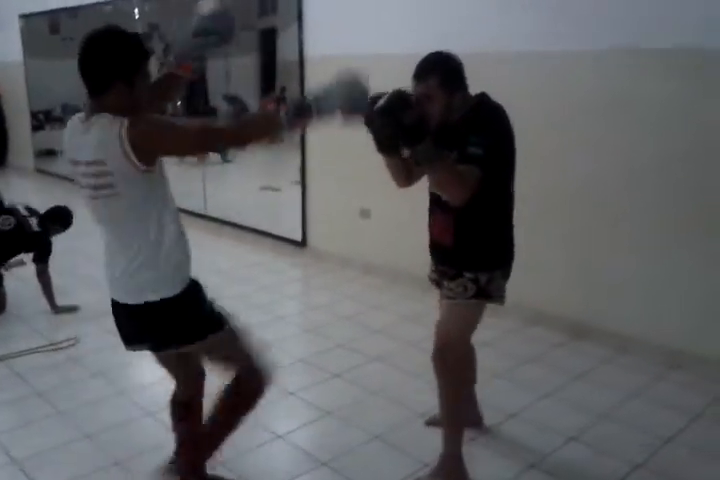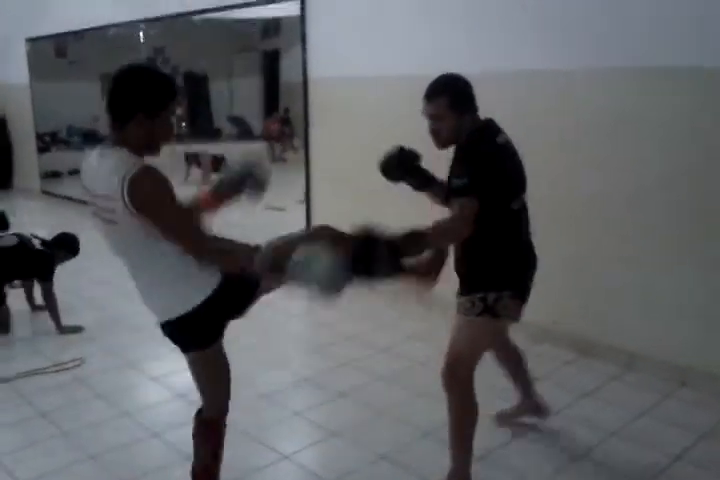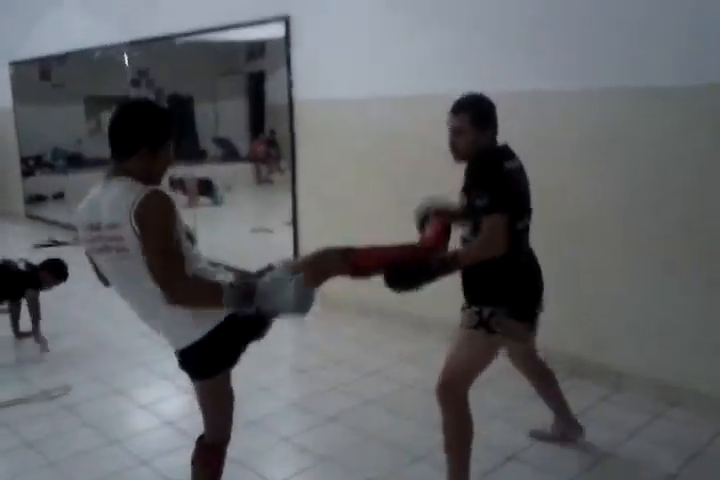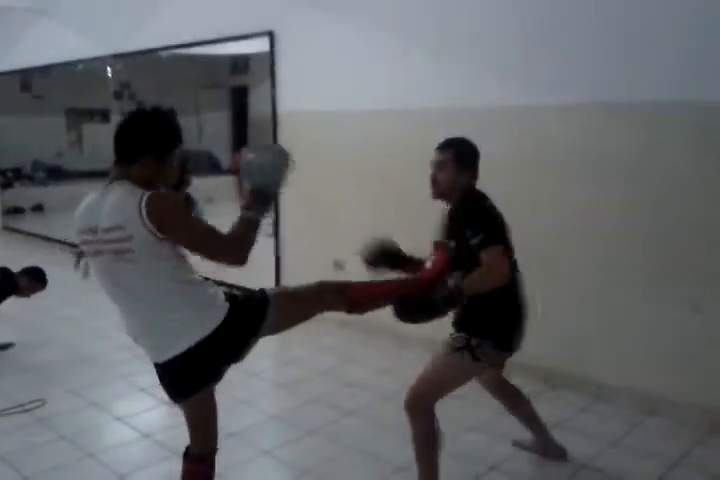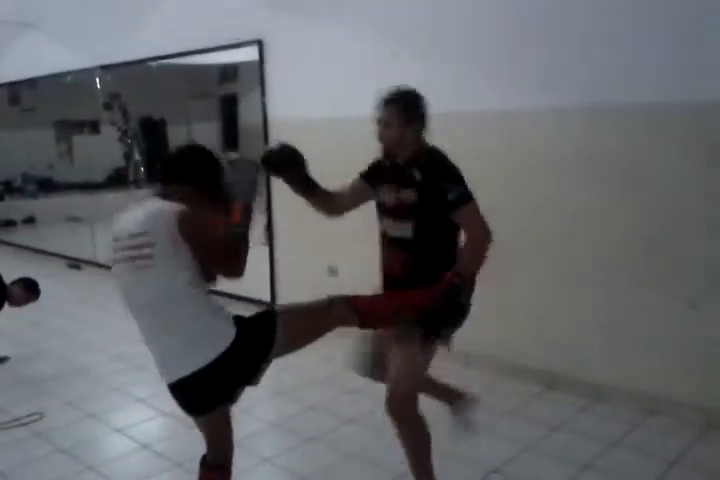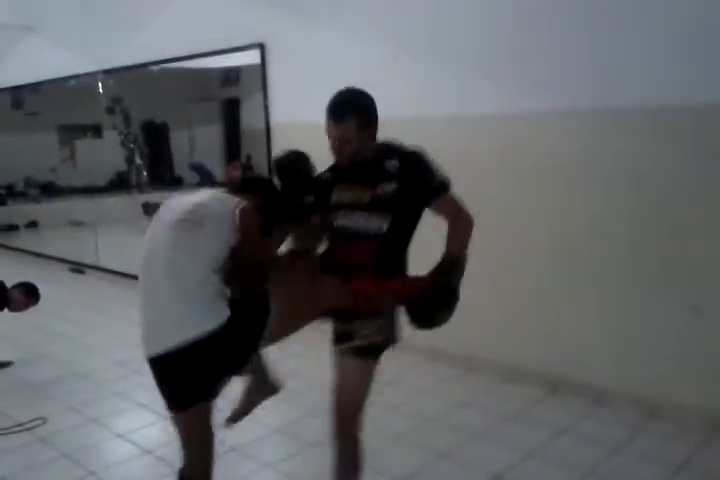
dt=0.2s
person 1, frame 1
left shoulder: (487, 122)
right shoulder: (447, 124)
left elbow: (459, 191)
right elbow: (410, 174)
left wrist: (407, 140)
right wrist: (392, 143)
left hip: (479, 259)
right hip: (451, 253)
left knee: (446, 353)
right knee: (458, 339)
right ankle: (467, 411)
person 1, frame 2
left shoulder: (476, 152)
right shoulder: (486, 140)
left elbow: (461, 225)
right elbow: (458, 200)
left wrist: (402, 244)
right wrist: (420, 178)
left hip: (497, 277)
right hip: (506, 265)
left knee: (455, 372)
right knee: (494, 337)
right ankle: (530, 400)
person 1, frame 3
left shoulder: (486, 171)
right shoulder: (502, 162)
left elbow: (494, 243)
left wrist: (435, 263)
right wrist: (453, 212)
left hip: (501, 299)
right hip: (518, 288)
left knee: (450, 387)
right knee: (525, 357)
right ankle: (567, 424)
person 1, frame 4
left shoulder: (472, 214)
right shoulder: (459, 212)
left elbow: (499, 271)
right elbow: (450, 268)
left wrist: (447, 294)
right wrist: (402, 262)
left hip: (486, 327)
right hip: (497, 320)
left knee: (417, 402)
right knee: (494, 383)
right ankle: (548, 443)
person 1, frame 5
left shoulder: (436, 171)
right shoulder: (384, 168)
left elbow: (479, 233)
right elbow: (333, 206)
left wrist: (457, 287)
right wrist: (297, 178)
right hip: (398, 293)
left knee: (399, 402)
right knee: (376, 368)
right ankle: (455, 398)
person 1, frame 6
left shoulder: (405, 166)
right shoulder: (331, 177)
left elbow: (460, 218)
right elbow: (307, 242)
left wrist: (449, 271)
left hip: (370, 299)
left knee: (345, 417)
person 2, frame 1
left shoulder: (79, 128)
right shoulder: (135, 133)
left elbow: (148, 101)
right elbow: (230, 135)
right wrist: (303, 111)
left hip: (129, 299)
right hip: (167, 297)
left knee: (190, 378)
right knee: (251, 378)
person 2, frame 2
left shoulder: (94, 167)
right shoulder: (140, 178)
right elbow: (201, 247)
left wrist: (220, 189)
right wrist: (285, 263)
left hip: (175, 314)
right hip: (206, 293)
left knee: (214, 404)
right knee: (323, 237)
right ankle: (409, 271)
person 2, frame 3
left shoulder: (86, 211)
right shoulder: (148, 203)
left elbow: (108, 276)
right elbow: (178, 289)
right wrist: (258, 294)
left hip: (189, 343)
right hip: (225, 314)
left knee: (214, 433)
right knee: (331, 259)
right ankle: (425, 249)
person 2, frame 4
left shoulder: (86, 212)
right shoulder: (154, 204)
right elbow: (234, 253)
right wrist: (258, 197)
left hip: (170, 357)
right hip: (214, 325)
left knee: (201, 445)
right knee: (325, 293)
right ankle: (421, 283)
person 2, frame 5
left shoulder: (122, 225)
right shoulder: (179, 218)
right elbow: (233, 268)
left wrist: (228, 214)
right wrist: (241, 209)
left hip: (183, 377)
right hip: (224, 350)
right knee: (337, 308)
right ankle: (435, 296)
person 2, frame 6
left shoulder: (174, 205)
right shoulder: (241, 210)
right elbow: (250, 284)
left hip: (167, 357)
right hip: (213, 337)
right knee: (323, 290)
